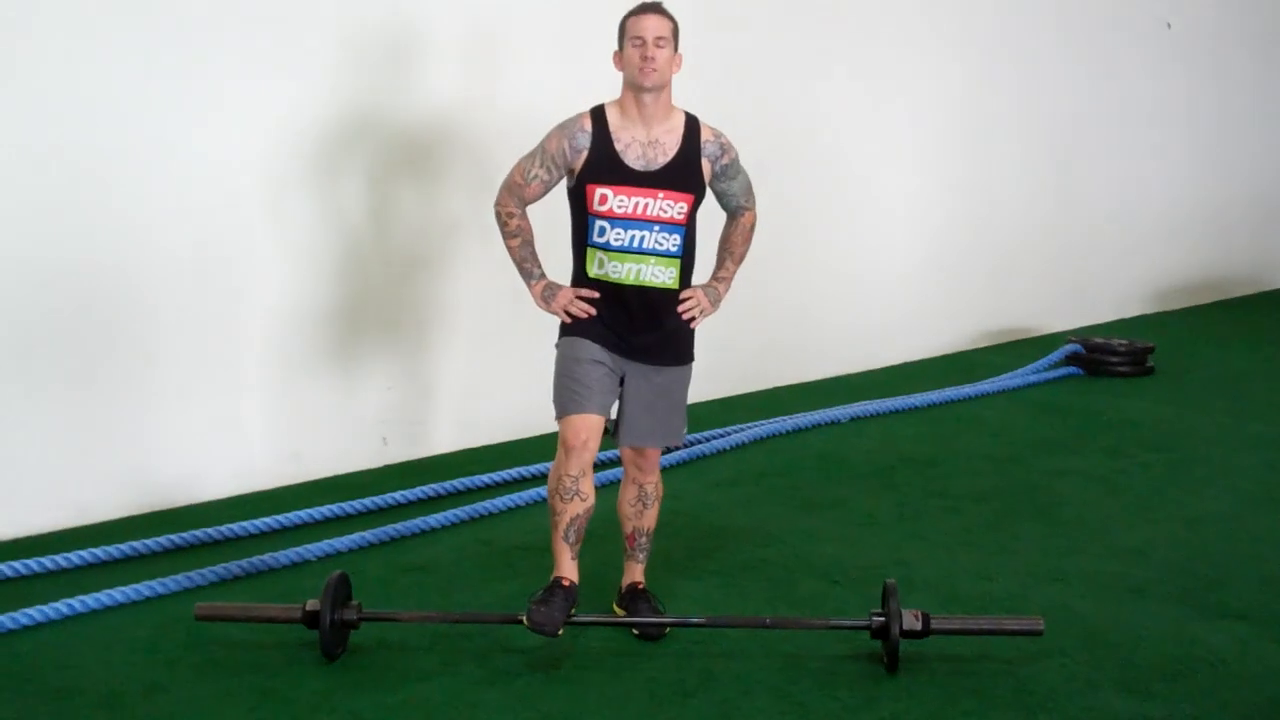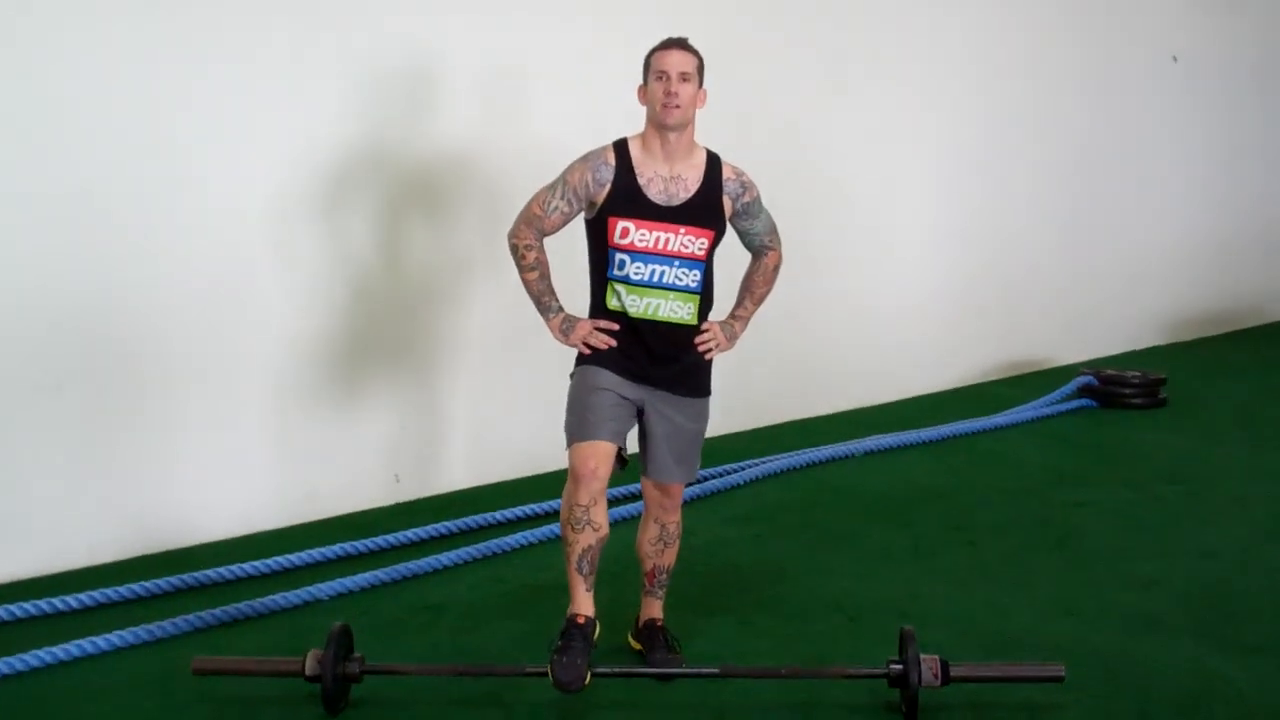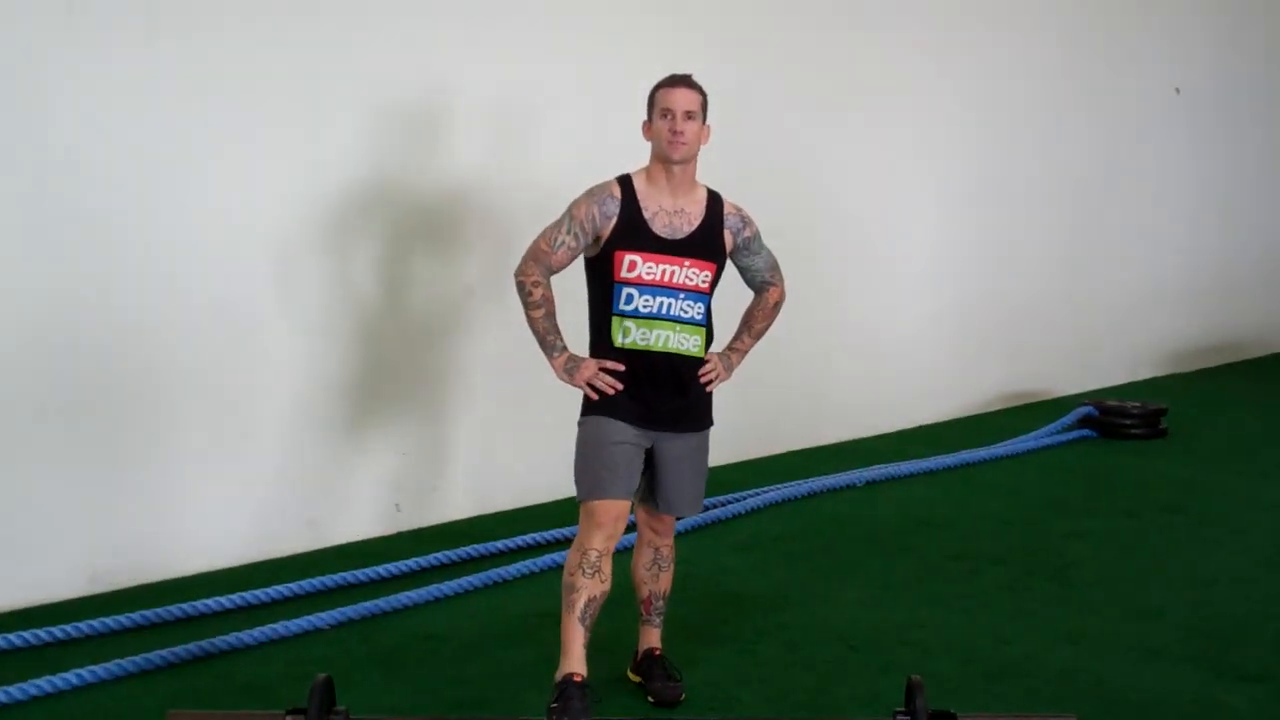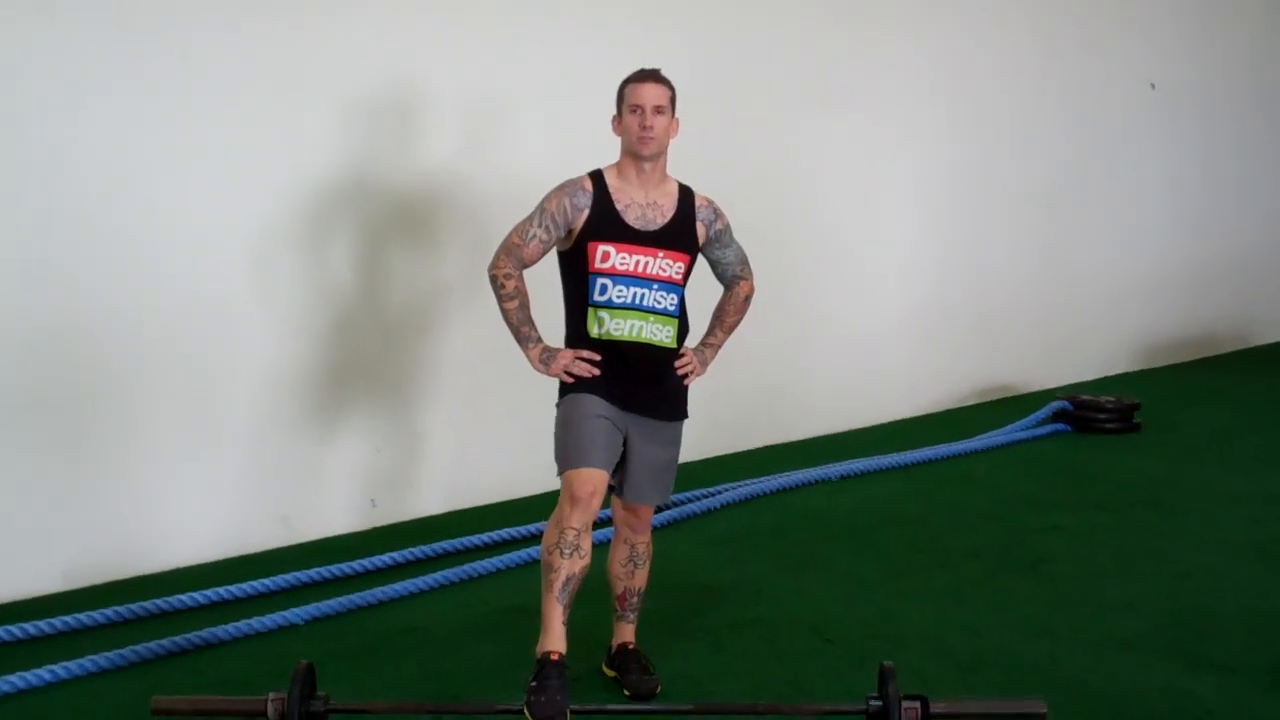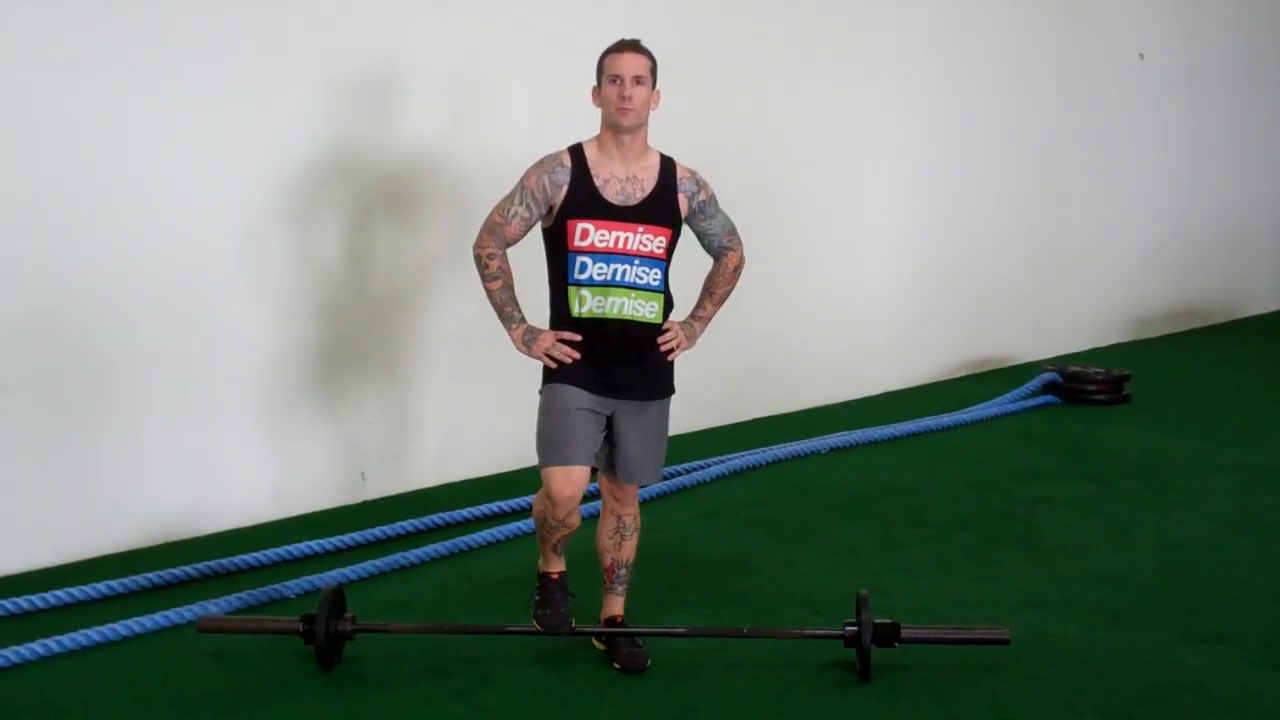
dt=1s
person 1, frame 1
left shoulder: (708, 145)
right shoulder: (578, 136)
left elbow: (744, 210)
right elbow: (509, 202)
left wrist: (719, 287)
right wrist: (539, 286)
left hip: (664, 335)
right hip: (592, 326)
left knee: (644, 461)
right knee: (578, 443)
left ankle: (634, 585)
right ankle: (564, 579)
person 1, frame 2
left shoulder: (729, 182)
right shoulder: (602, 167)
left elbow: (769, 250)
right elbow: (525, 232)
left wrist: (736, 323)
right wrist: (557, 319)
left hip: (683, 368)
right hip: (610, 358)
left knee: (665, 496)
right knee: (588, 473)
left ankle: (651, 621)
right ankle: (580, 617)
person 1, frame 3
left shoulder: (728, 219)
right shoulder: (606, 203)
left elbow: (771, 287)
right elbow: (531, 271)
left wrist: (732, 356)
right wrist: (560, 358)
left hip: (685, 404)
right hip: (616, 399)
left knee: (659, 526)
right knee: (602, 524)
left ankle: (649, 652)
person 1, frame 4
left shoulder: (701, 212)
right shoulder: (578, 197)
left elbow: (741, 282)
right elbow: (504, 264)
left wrist: (707, 350)
right wrist: (537, 350)
left hip: (661, 394)
right hip: (592, 384)
left knee: (636, 517)
right knee: (581, 495)
left ankle: (624, 645)
right ankle: (550, 655)
person 1, frame 5
left shoulder: (683, 184)
right shoulder: (557, 173)
left elbow: (731, 252)
right elbow: (489, 244)
left wrist: (696, 324)
right wrist: (519, 330)
left hip: (645, 372)
right hip: (575, 368)
left knee: (623, 494)
right knee: (563, 491)
left ankle: (613, 618)
right ankle: (552, 571)
